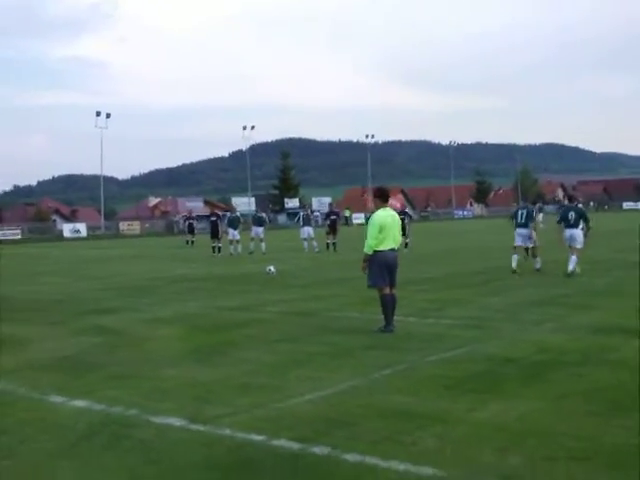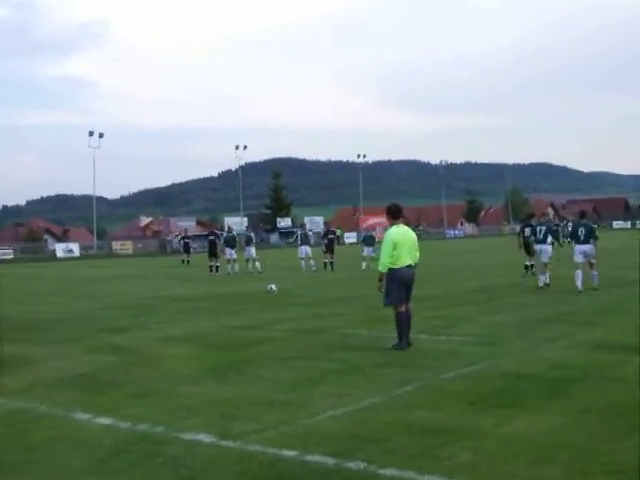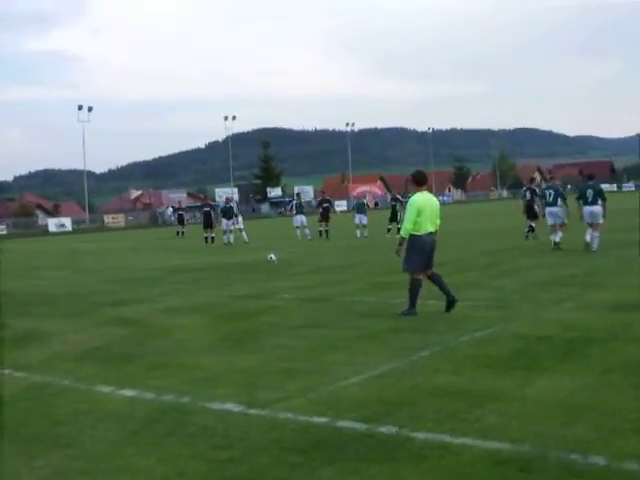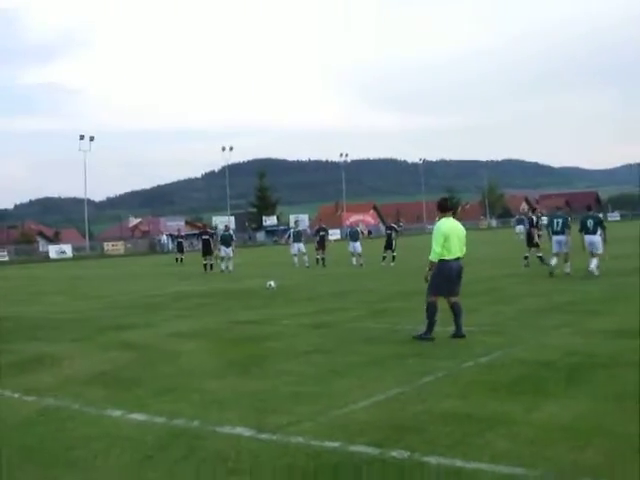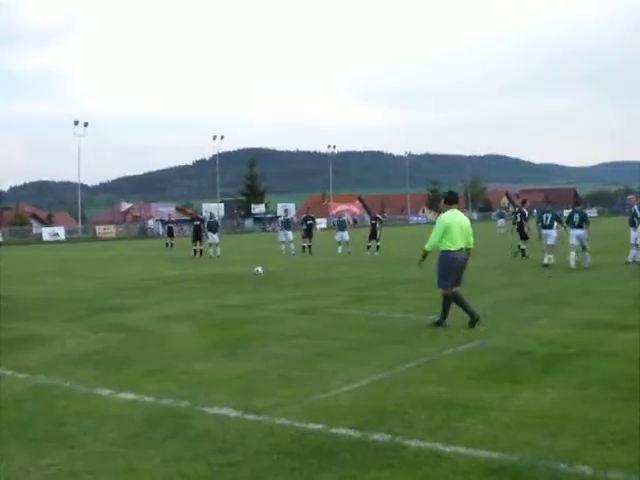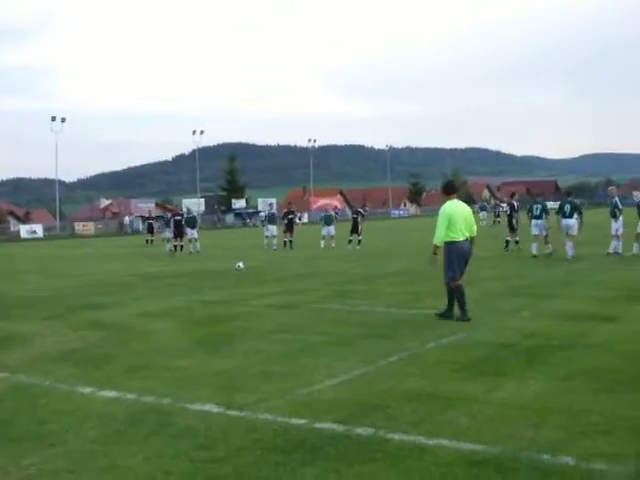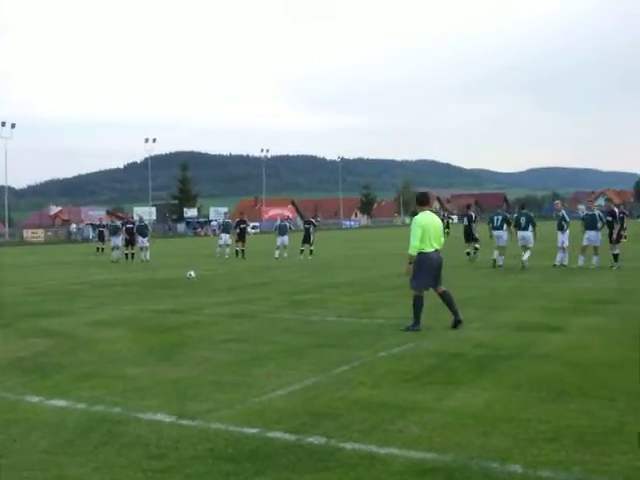
dt=0.4s
person 1, frame 1
left shoulder: (376, 217)
right shoulder: (395, 216)
left elbow: (371, 242)
right elbow: (399, 238)
left wrist: (365, 260)
left hip: (379, 255)
right hip: (393, 254)
left knee: (383, 290)
right knee: (391, 289)
left ankle: (388, 324)
right ankle: (391, 322)
person 1, frame 2
left shoulder: (390, 234)
right shoulder: (411, 232)
left elbow: (385, 259)
right elbow: (416, 255)
left wrist: (380, 279)
left hip: (396, 272)
right hip: (410, 271)
left knee: (399, 307)
right knee: (406, 305)
left ankle: (401, 342)
right ankle: (407, 338)
person 1, frame 3
left shoulder: (414, 200)
right shoulder: (434, 200)
left elbow: (407, 225)
right elbow: (437, 222)
left wrist: (400, 244)
left hip: (417, 239)
right hip: (430, 238)
left knee: (415, 274)
right knee: (428, 271)
left ankle: (412, 308)
right ankle: (449, 296)
person 1, frame 4
left shoulder: (440, 226)
right shoulder: (459, 226)
left elbow: (436, 250)
right elbow: (463, 249)
left wrist: (429, 269)
left hip: (443, 264)
right hip: (457, 264)
left knee: (432, 297)
right knee: (453, 298)
left ankle: (428, 332)
right ankle: (459, 330)
person 1, frame 5
left shoulder: (444, 217)
right shoulder: (464, 218)
left elbow: (433, 240)
right elbow: (469, 242)
left wrist: (423, 256)
right wrist: (466, 258)
left hip: (448, 255)
right hip: (460, 255)
left knee: (447, 289)
right knee: (451, 288)
left ankle: (472, 314)
right ankle: (442, 319)
person 1, frame 6
left shoulder: (445, 209)
right shoulder: (466, 207)
left elbow: (440, 234)
right elbow: (473, 230)
left wrist: (434, 252)
right wrist: (470, 246)
left hip: (453, 246)
right hip: (465, 245)
left knee: (454, 281)
right knee: (452, 279)
left ankle: (464, 313)
right ankle: (449, 311)
person 1, frame 7
left shoulder: (418, 219)
right shoulder: (437, 219)
left elbow: (414, 244)
right elbow: (441, 241)
left wrist: (410, 263)
left hip: (423, 257)
right hip: (436, 256)
left knee: (417, 290)
right knee: (439, 287)
left ankle: (416, 324)
right ankle: (456, 316)
